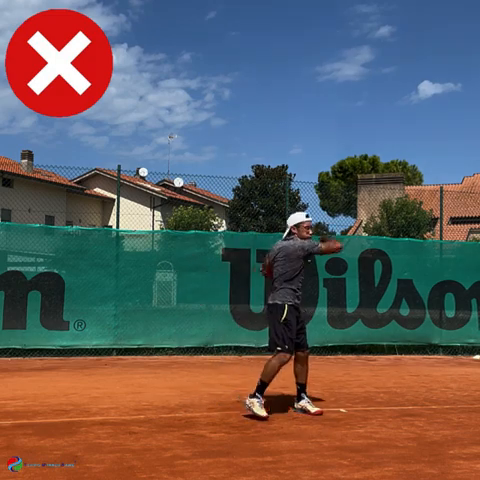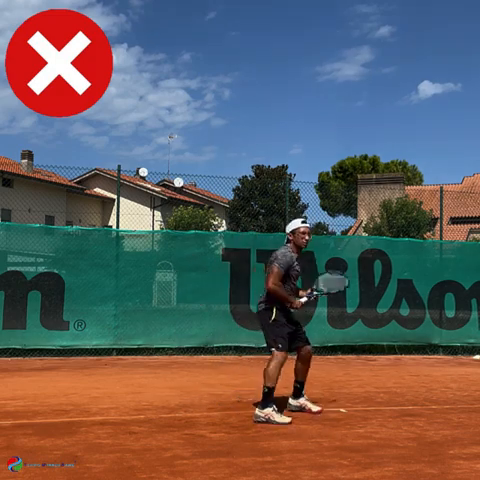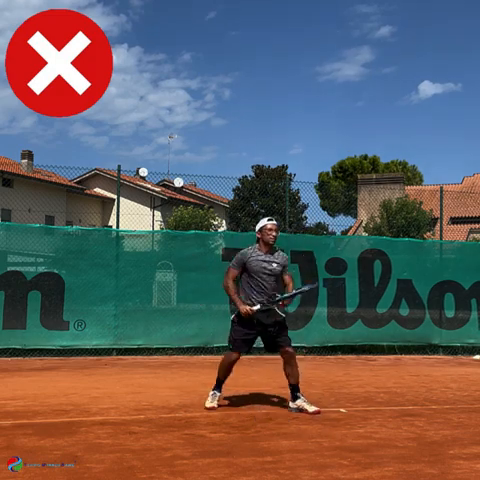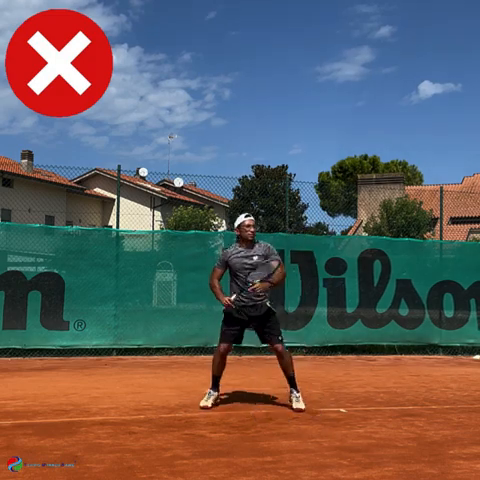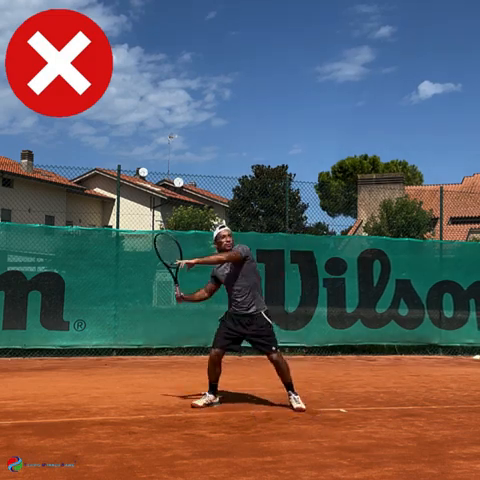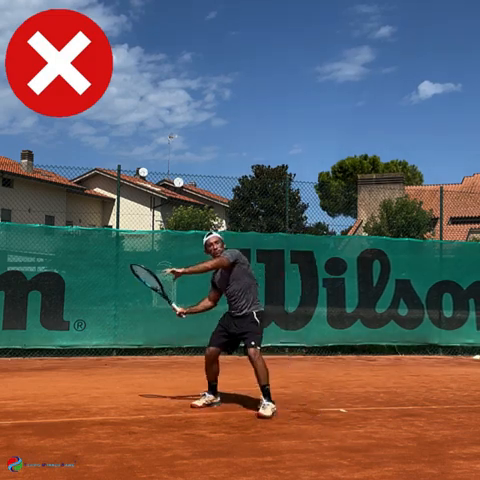
dt=0.4s
person 1, frame 1
left shoulder: (278, 246)
right shoulder: (302, 246)
left elbow: (266, 271)
right elbow: (337, 246)
right wrist: (321, 244)
left hip: (290, 307)
right hip: (282, 307)
left knee: (302, 354)
right knee: (283, 354)
left ankle: (301, 399)
right ankle: (255, 397)
person 1, frame 2
left shoulder: (291, 256)
right shoulder: (285, 255)
right elbow: (271, 285)
left wrist: (300, 293)
right wrist: (292, 300)
left hip: (282, 312)
right hip: (272, 311)
left knee: (305, 351)
right knee: (280, 355)
left ankle: (297, 398)
right ankle: (265, 408)
person 1, frame 3
left shoulder: (282, 257)
right shoulder: (245, 254)
left elbow: (289, 284)
right elbow: (228, 281)
left wrist: (288, 296)
right wrist: (240, 304)
left hip: (271, 313)
right hip: (247, 315)
left knee: (288, 352)
right knee: (233, 355)
left ankle: (296, 399)
right ankle: (216, 391)
person 1, frame 4
left shoulder: (266, 248)
right shoulder: (228, 254)
left elbow: (281, 272)
right elbow: (214, 279)
left wrist: (267, 284)
right wrist: (221, 297)
left hip: (262, 308)
right hip: (236, 309)
left knee: (279, 348)
right knee: (222, 349)
left ankle: (294, 392)
right ankle: (213, 391)
person 1, frame 5
left shoulder: (242, 250)
right shoulder: (217, 269)
left elbow: (224, 257)
right elbow: (206, 292)
left wrist: (195, 261)
right wrist: (185, 297)
left hip: (256, 316)
right hip: (233, 317)
left knee: (275, 357)
right knee: (215, 354)
left ankle: (292, 394)
right ankle: (212, 394)
person 1, frame 6
left shoulder: (233, 254)
right shoulder: (216, 275)
left elbow: (210, 265)
right elbow: (211, 301)
left wrist: (183, 271)
right wrist: (187, 310)
left hip: (251, 314)
right hip: (232, 316)
left knee: (253, 352)
right knee: (210, 353)
left ankle: (267, 401)
right ankle: (212, 395)
